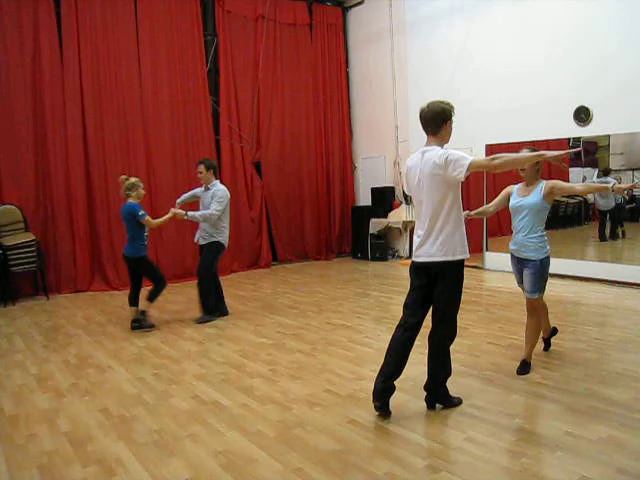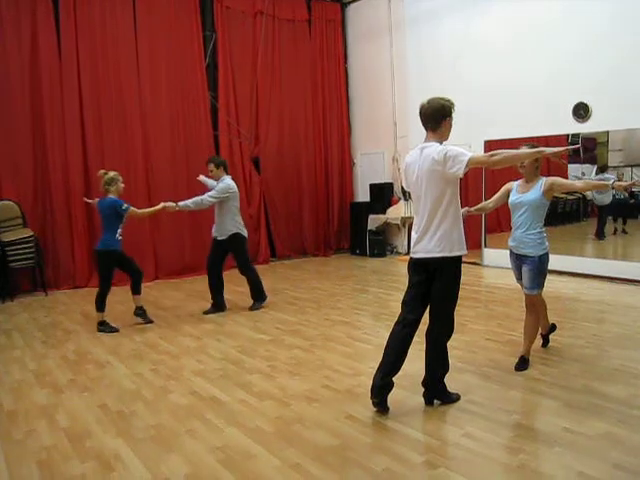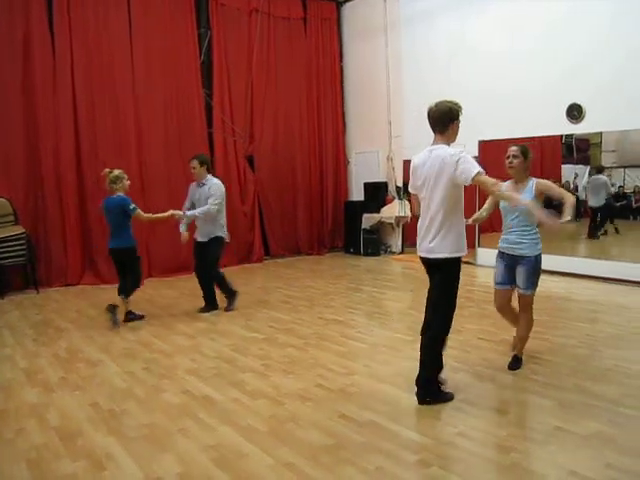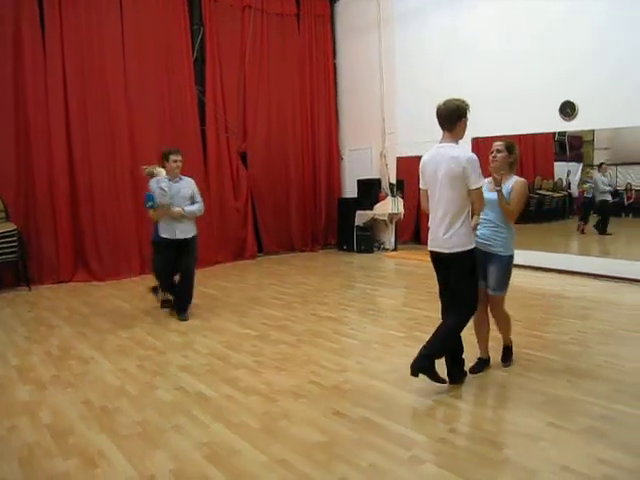
dt=0.5s
person 1, frame 1
left shoulder: (411, 163)
right shoulder: (445, 159)
right elbow: (493, 163)
left wrist: (458, 214)
right wrist: (540, 155)
left hip: (421, 256)
right hip: (447, 256)
left knee: (409, 323)
right knee: (443, 327)
left ankle: (382, 390)
right ankle: (436, 393)
person 1, frame 2
left shoulder: (410, 159)
right shoulder: (445, 155)
right elbow: (491, 160)
left wrist: (457, 212)
right wrist: (539, 152)
left hip: (419, 252)
right hip: (444, 253)
left knee: (407, 319)
right knee: (440, 324)
left ankle: (380, 386)
right ankle: (434, 389)
person 1, frame 3
left shoulder: (418, 161)
right shoulder: (455, 158)
right elbow: (491, 185)
right wrist: (533, 207)
left hip: (425, 247)
right hip: (445, 249)
left knee: (439, 311)
right knee: (438, 316)
left ankle: (430, 373)
right ankle: (427, 386)
person 1, frame 4
left shoulder: (427, 158)
right shoulder: (467, 158)
right elbow: (478, 206)
left hip: (435, 244)
right hip: (460, 245)
left knee: (450, 306)
right knee: (465, 306)
left ankle: (455, 368)
right ankle: (427, 357)
person 2, frame 1
left shoulder: (548, 187)
right shoulder: (512, 190)
left elbow: (580, 188)
right elbow: (490, 208)
left wrist: (612, 186)
right wrist: (471, 213)
left hip: (536, 255)
right hip: (516, 253)
left knee: (532, 305)
right knee: (533, 300)
left ankle: (526, 357)
right ankle: (548, 330)
person 2, frame 2
left shoulder: (548, 183)
right shoulder: (511, 187)
left elbow: (579, 185)
right elbow: (490, 204)
left wrist: (612, 184)
right wrist: (471, 210)
left hip: (535, 251)
right hip: (515, 249)
left knee: (531, 302)
right knee: (533, 297)
left ankle: (525, 353)
right ankle: (546, 327)
person 2, frame 3
left shoulder: (538, 185)
right shoulder: (501, 188)
left elbow: (568, 197)
right elbow: (484, 213)
left wrist: (567, 217)
right wrist: (468, 222)
left hip: (529, 253)
right hip: (505, 252)
left knee: (524, 303)
right knee: (500, 303)
left ankle: (518, 353)
right ankle: (521, 331)
person 2, frame 4
left shoulder: (518, 183)
right shoulder: (485, 182)
left elbow: (510, 217)
left wrist: (499, 189)
left hip: (500, 251)
right hip: (477, 247)
left knee: (496, 306)
right knee: (478, 305)
left ankle: (507, 344)
right ankle: (483, 356)
person 3, frame 1
left shoulder: (221, 191)
right shoulder: (203, 189)
left elbow: (212, 215)
right elbow: (193, 193)
left wrist: (187, 215)
right wrist: (179, 202)
left hip: (216, 240)
right hip: (204, 239)
left knee: (203, 272)
right knee: (210, 274)
left ankle: (209, 311)
right ankle: (220, 308)
person 3, frame 2
left shoulder: (227, 185)
right shoulder: (221, 184)
left elbow: (204, 201)
left wrist: (178, 205)
right wrist: (204, 180)
left hip: (234, 234)
right hip: (221, 235)
left knee: (245, 267)
right knee: (212, 267)
left ankle: (259, 298)
right ankle: (218, 303)
person 3, frame 3
left shoulder: (216, 185)
right shoulder: (193, 187)
left elbow: (211, 209)
right elbow: (188, 207)
left wrist: (185, 215)
right wrist: (183, 228)
left hip: (216, 235)
right hip: (200, 236)
left knee: (210, 269)
right knee: (200, 270)
left ankle: (231, 295)
right ankle: (210, 302)
person 3, frame 4
left shoulder: (189, 183)
left elbow: (200, 207)
left wrist: (182, 211)
left hip: (188, 234)
right hip: (166, 236)
left knee: (187, 272)
right knee: (164, 273)
left ankle: (182, 307)
right ankle: (179, 295)
person 4, frame 1
left shoulder: (127, 207)
right shoulder: (133, 207)
right elbow: (152, 224)
right wrist: (170, 215)
left hip: (130, 253)
right hip: (137, 255)
left knee: (136, 286)
right knee: (160, 281)
left ankle: (136, 320)
right ankle: (143, 312)
person 4, frame 2
left shoulder: (103, 202)
right shoulder: (114, 202)
left elbow: (97, 202)
right elbow: (138, 213)
left wrist: (93, 202)
right wrist: (160, 207)
left hip: (113, 249)
right hip: (106, 250)
left knee: (136, 273)
right knee: (105, 285)
left ankle: (139, 309)
right ankle: (101, 322)
person 4, frame 3
left shoulder: (107, 201)
right shoulder: (123, 200)
right elbow: (143, 217)
right wrist: (167, 214)
left hip: (113, 247)
right hip: (126, 246)
left knee: (124, 279)
right knee: (135, 279)
left ankle: (128, 311)
right ankle: (114, 306)
person 4, frame 4
left shoulder: (163, 192)
right shoulder: (151, 196)
left elbow: (166, 209)
right elbow: (153, 217)
right hip: (161, 238)
left ankle: (159, 290)
right ankle: (164, 298)
